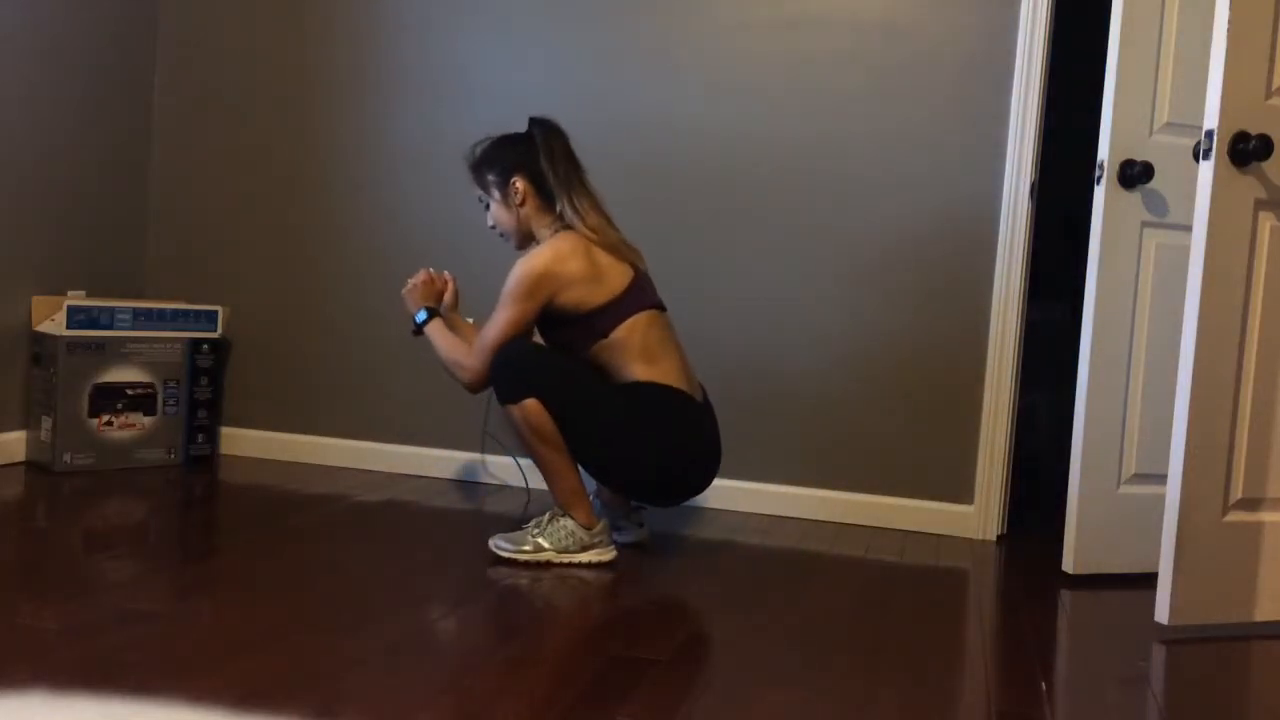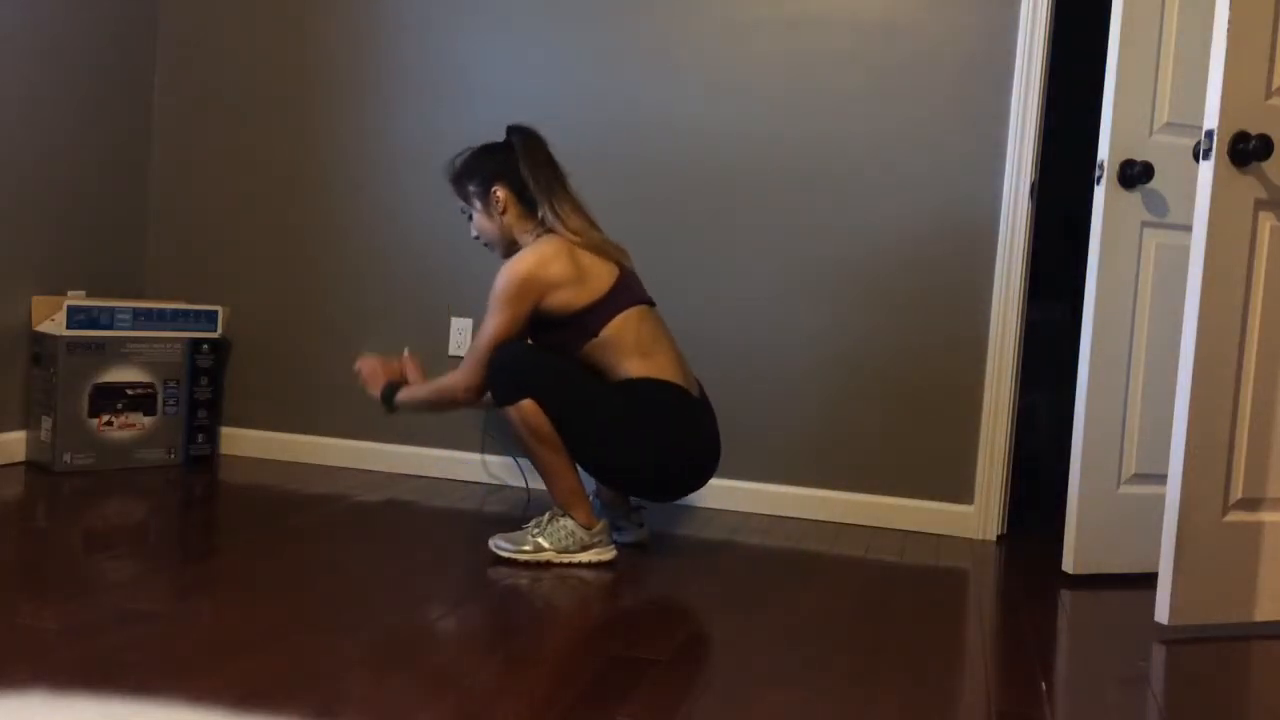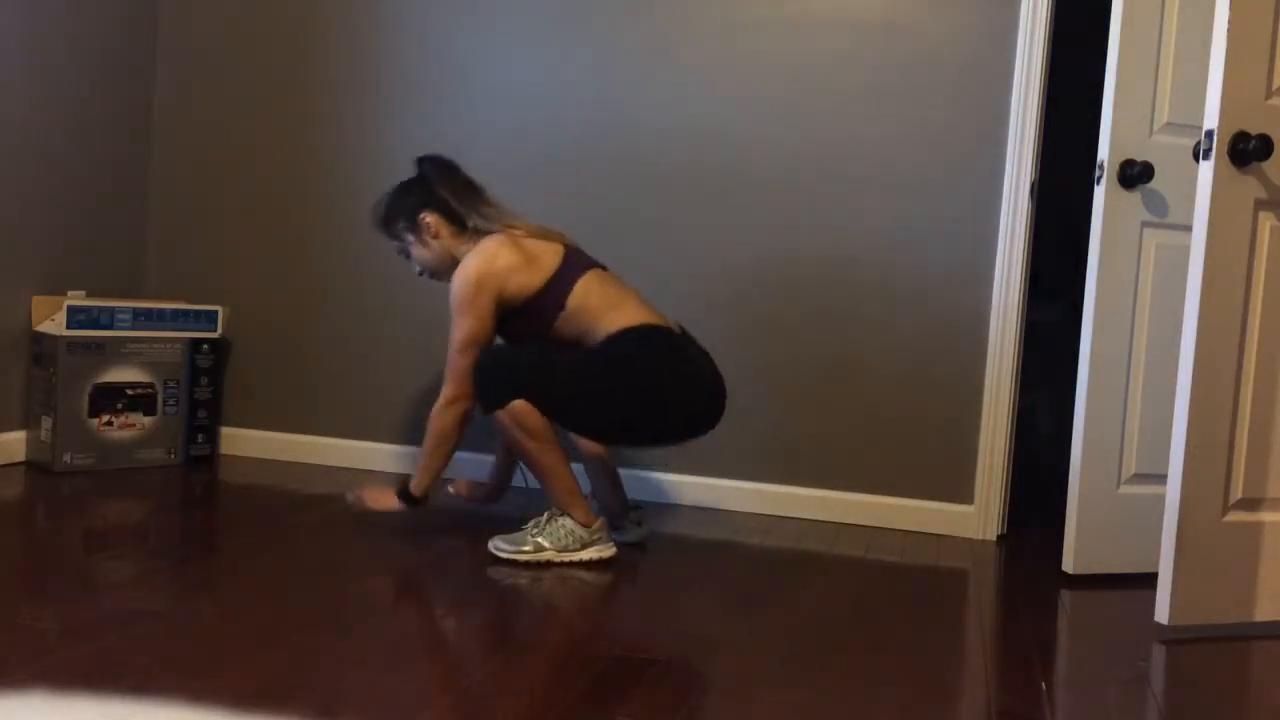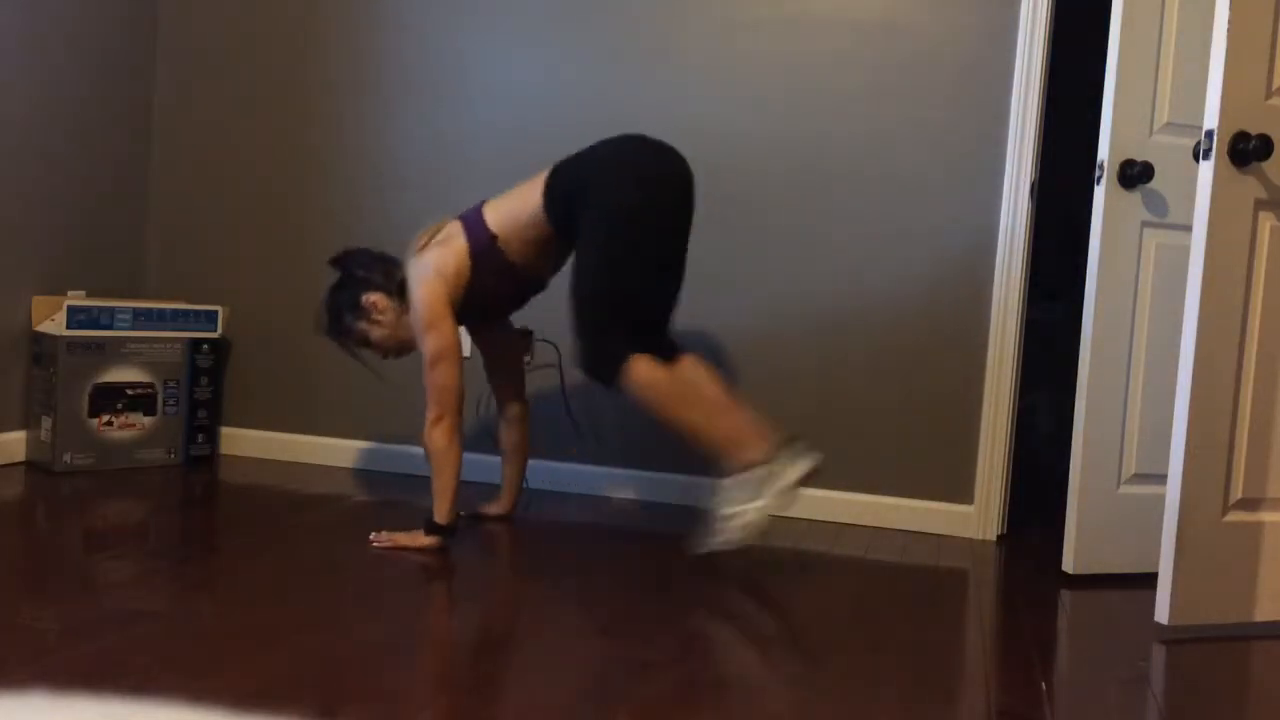
dt=0.4s
person 1, frame 1
left shoulder: (545, 261)
right shoulder: (584, 245)
left elbow: (476, 371)
left wrist: (425, 315)
right wrist: (450, 314)
left hip: (666, 447)
right hip: (682, 436)
left knee: (515, 367)
right knee: (535, 370)
left ankle: (582, 529)
right ankle: (617, 511)
person 1, frame 2
left shoulder: (529, 266)
right shoulder: (569, 247)
left elbow: (470, 386)
left wrist: (395, 394)
right wrist: (423, 386)
left hip: (666, 443)
right hip: (679, 427)
left knee: (512, 367)
right knee: (537, 378)
left ankle: (582, 529)
right ankle: (616, 511)
person 1, frame 3
left shoulder: (476, 271)
right shoulder: (503, 250)
left elbow: (455, 400)
right elbow: (522, 390)
left wrist: (410, 494)
right wrist: (495, 482)
left hip: (663, 379)
right hip: (677, 368)
left knee: (499, 371)
right knee: (550, 373)
left ankle: (580, 525)
right ankle: (614, 513)
person 1, frame 4
left shoulder: (426, 289)
right shoulder: (456, 290)
left elbow: (441, 418)
right elbow: (511, 397)
left wrist: (438, 525)
right wrist: (508, 498)
left hip: (628, 178)
right hip: (639, 172)
left knee: (604, 352)
right knee: (640, 341)
left ankle: (754, 463)
right ankle: (762, 453)
